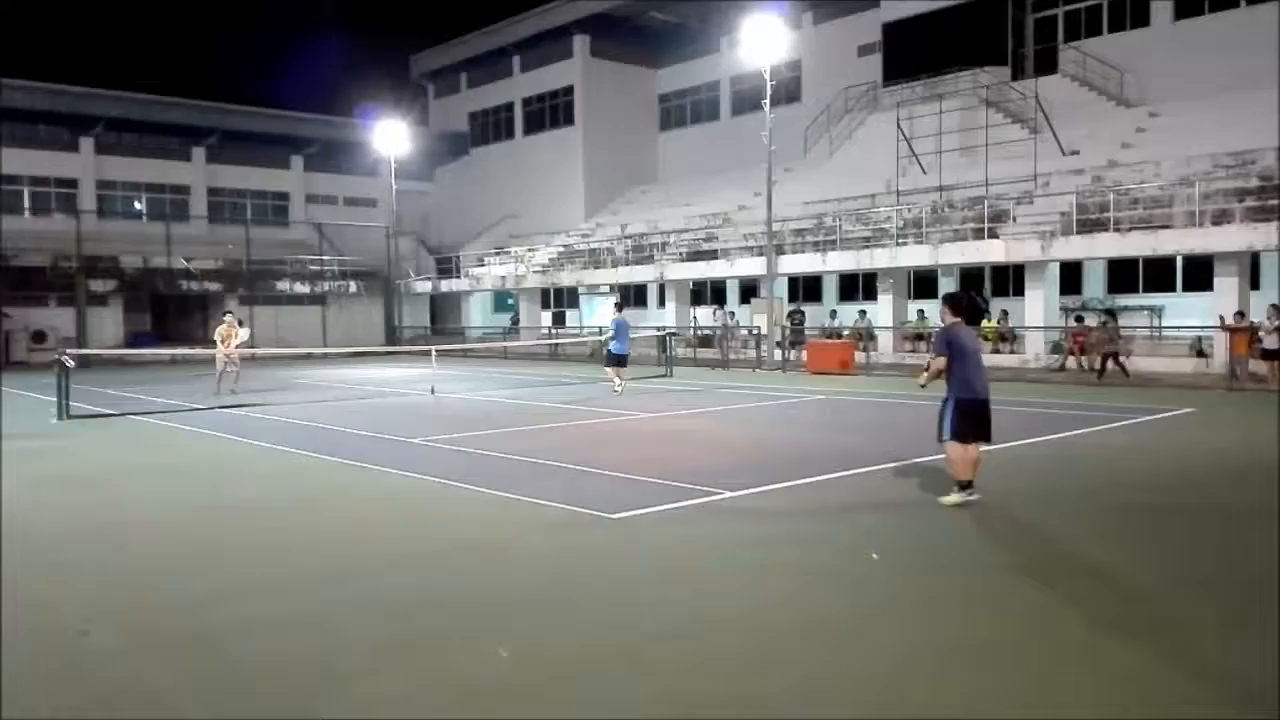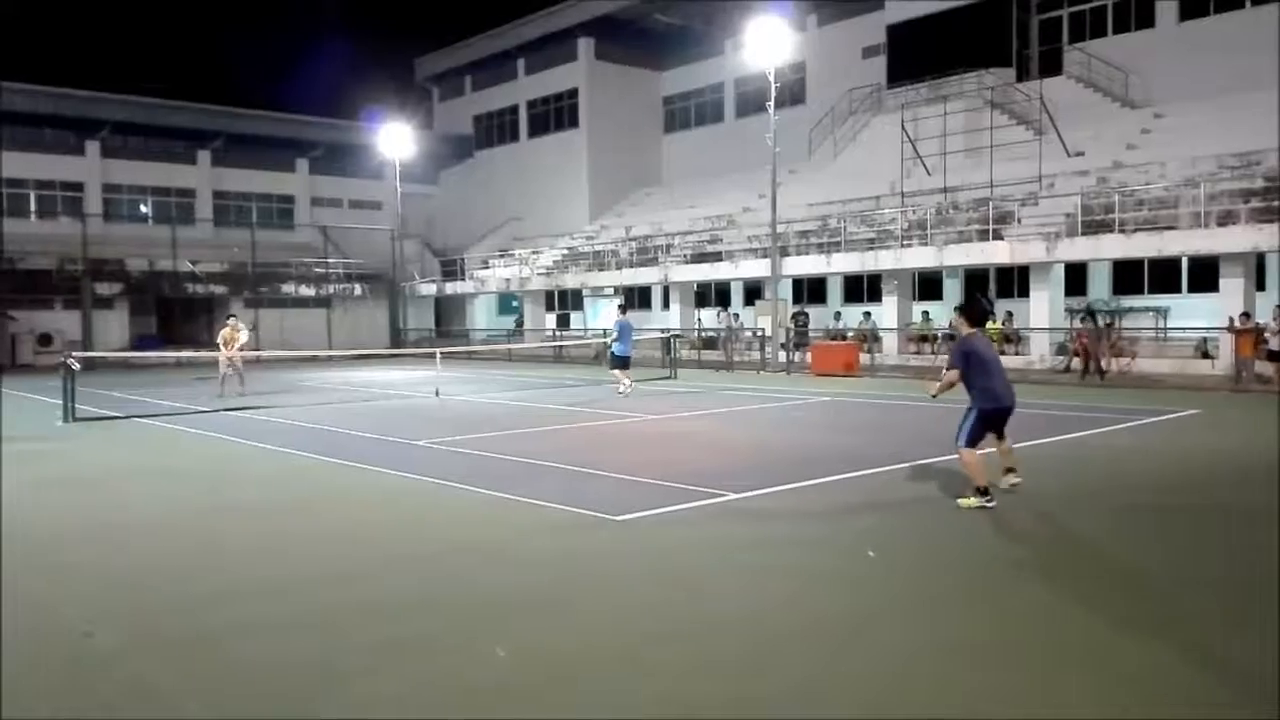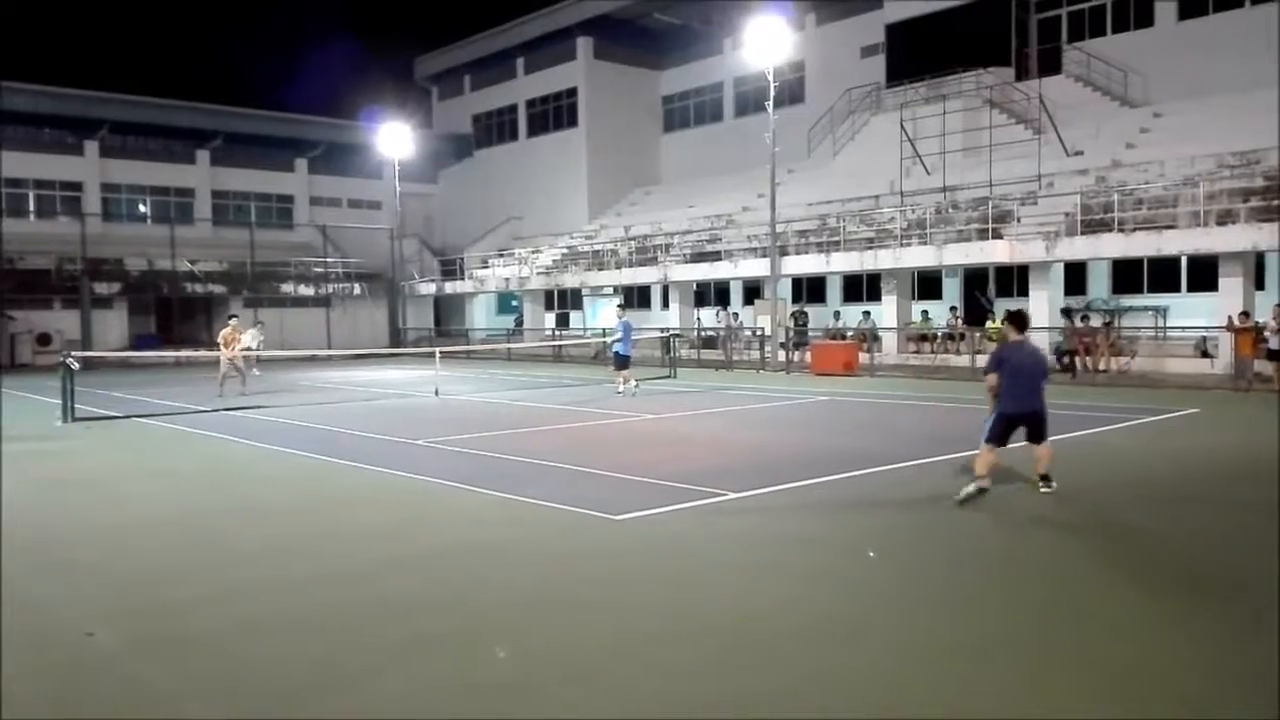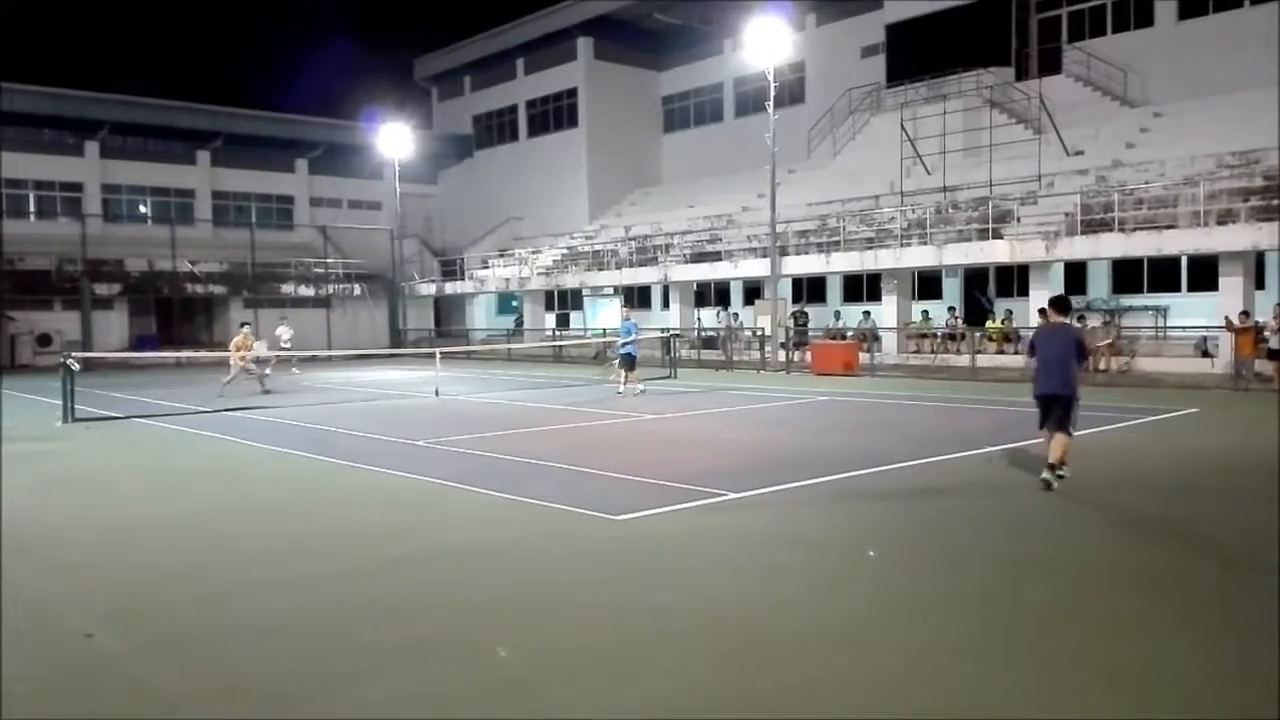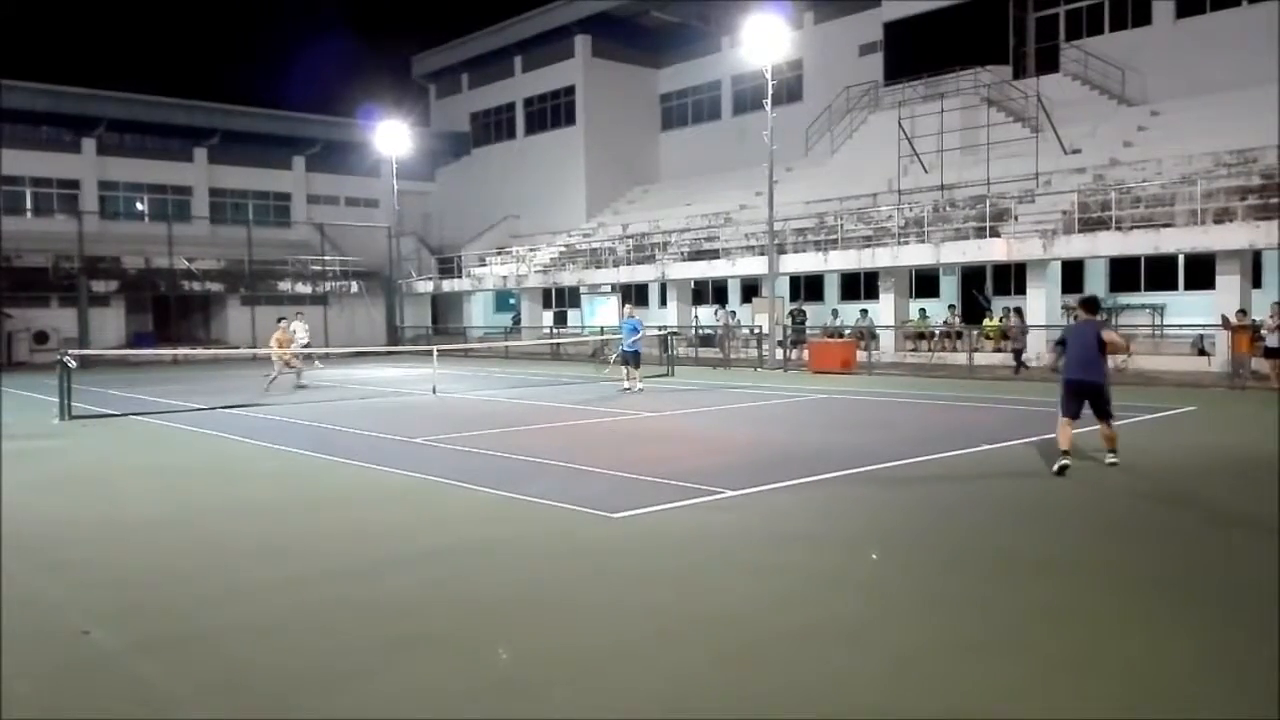
dt=0.4s
person 1, frame 1
left shoulder: (944, 333)
right shoulder: (970, 333)
left elbow: (940, 364)
left wrist: (926, 378)
right wrist: (933, 370)
left hip: (960, 394)
right hip: (980, 393)
left knee: (951, 441)
right knee: (972, 442)
left ankle: (965, 488)
right ankle: (967, 485)
person 1, frame 2
left shoulder: (961, 344)
right shoulder: (983, 340)
left elbow: (952, 377)
left wrist: (936, 390)
right wrist: (941, 383)
left hip: (987, 402)
right hip: (1006, 398)
left knee: (965, 447)
right knee: (999, 435)
left ankle: (984, 495)
right ankle: (1010, 473)
person 1, frame 3
left shoulder: (1001, 351)
right shoulder: (1038, 353)
left elbow: (992, 382)
right elbow: (1043, 381)
left wrist: (996, 399)
left hip: (1007, 407)
right hip: (1035, 407)
left knee: (989, 445)
right knee: (1040, 441)
left ankle: (980, 481)
right ankle: (1045, 480)
person 1, frame 4
left shoulder: (1038, 334)
right shoulder: (1074, 334)
left elbow: (1032, 361)
right elbow: (1082, 362)
left hip: (1041, 388)
right hip: (1065, 389)
left knee: (1049, 428)
right knee: (1061, 432)
left ankle: (1059, 466)
right ankle: (1050, 469)
person 1, frame 5
left shoulder: (1069, 330)
right shoulder: (1099, 326)
left elbow: (1054, 355)
right elbow: (1108, 336)
left wrist: (1055, 366)
right wrist: (1124, 345)
left hip: (1072, 380)
right hip: (1096, 380)
left knee: (1066, 420)
right knee: (1105, 420)
left ankle: (1063, 455)
right ankle: (1112, 453)
